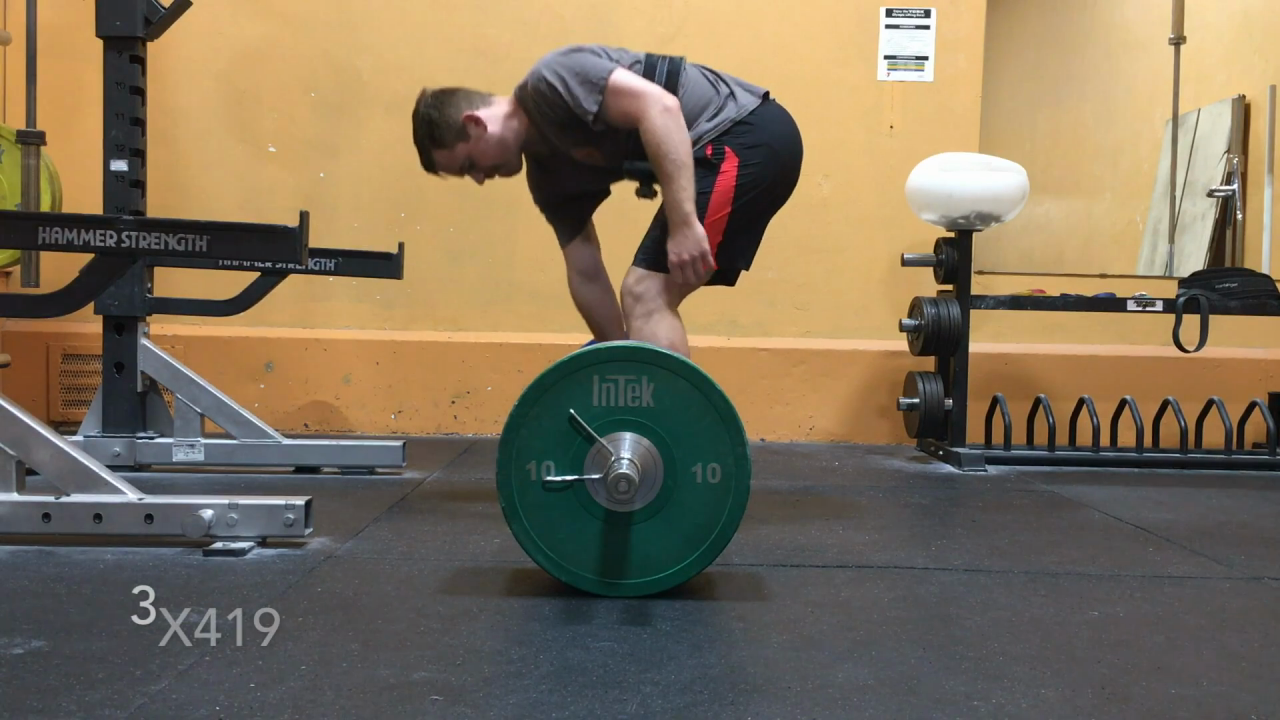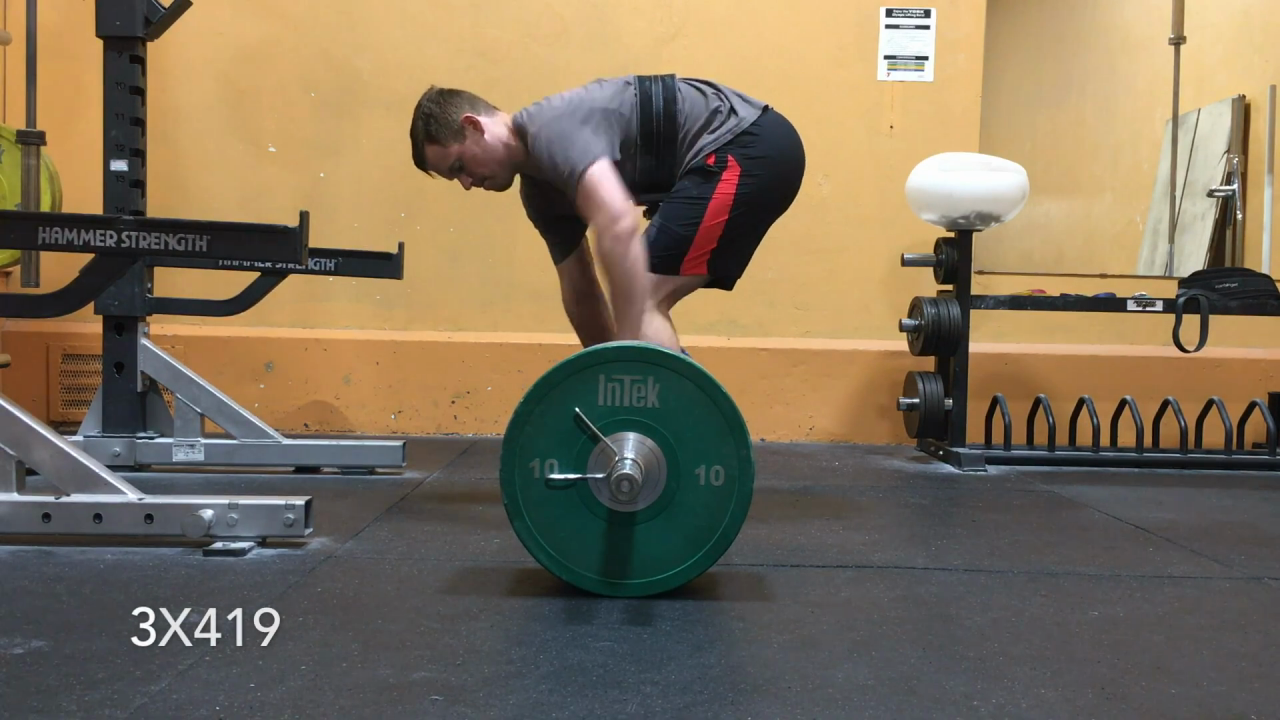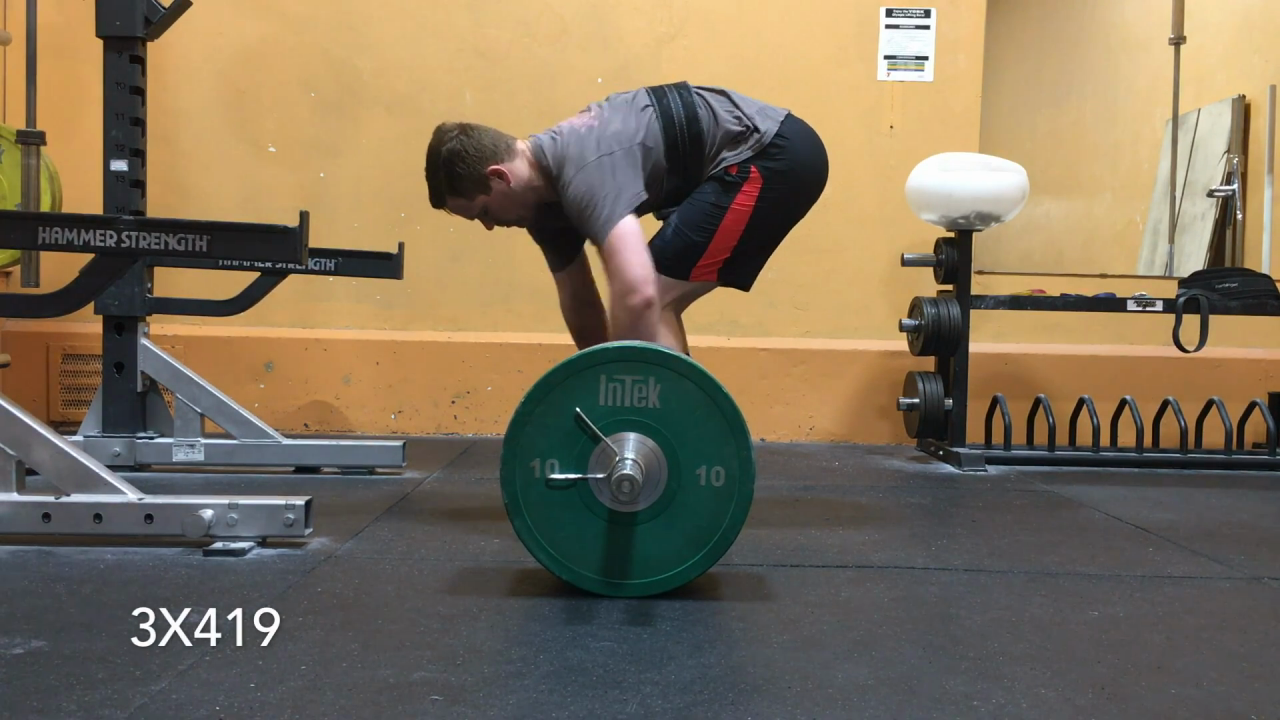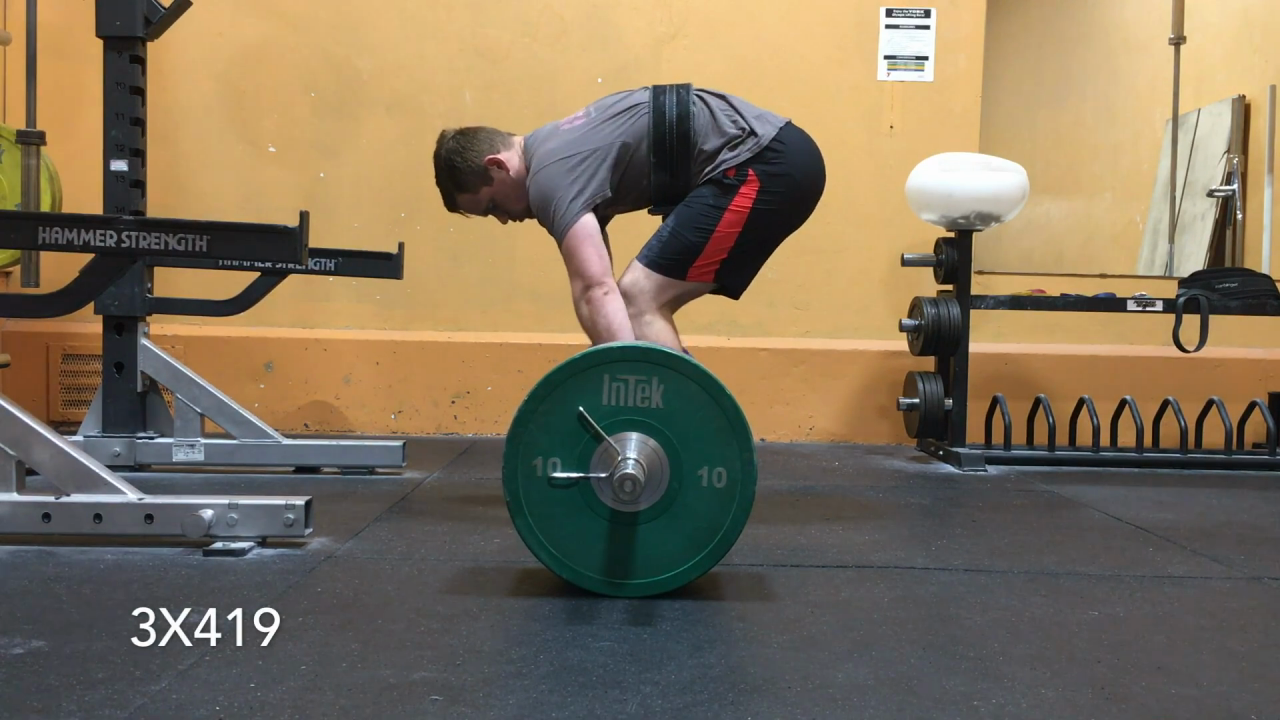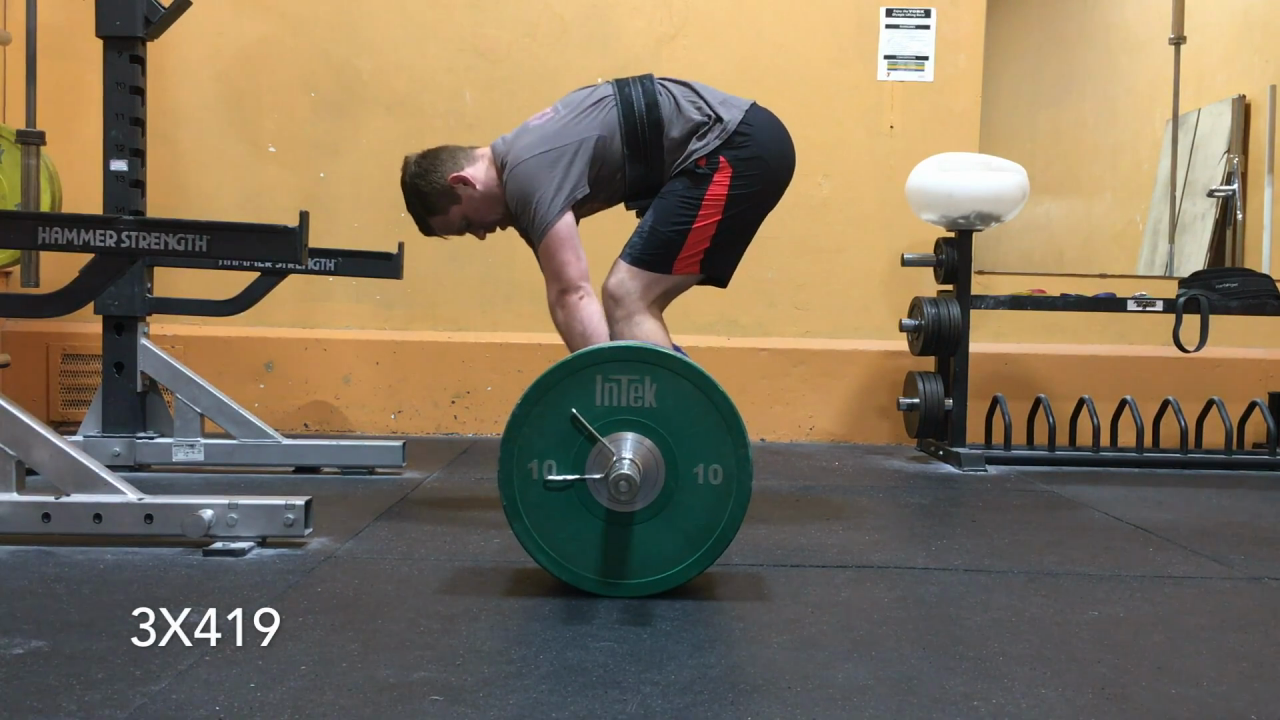
dt=1s
person 1, frame 1
left shoulder: (549, 85)
right shoulder: (548, 172)
left elbow: (657, 106)
right elbow: (586, 276)
left wrist: (682, 226)
left hip: (750, 134)
right hip: (748, 143)
left knee: (645, 294)
right knee: (649, 298)
person 1, frame 2
left shoulder: (549, 133)
right shoulder: (539, 182)
left elbow: (620, 223)
right elbow: (579, 288)
left hip: (750, 146)
left knee: (637, 296)
right knee: (641, 301)
person 1, frame 3
left shoulder: (581, 173)
right shoulder: (543, 197)
left elbow: (636, 295)
right elbow: (580, 301)
left hip: (773, 156)
right hip: (767, 157)
left knee: (646, 302)
right knee: (655, 310)
person 1, frame 4
left shoulder: (551, 175)
right shoulder: (563, 163)
left elbow: (594, 290)
right elbow: (597, 288)
left hip: (767, 162)
right hip: (775, 159)
left knee: (639, 299)
right knee: (645, 303)
person 1, frame 5
left shoulder: (528, 175)
right shoulder: (525, 165)
left elbow: (571, 293)
right elbow: (571, 292)
left hip: (736, 148)
right hip: (743, 143)
left knee: (627, 297)
right knee: (634, 300)
